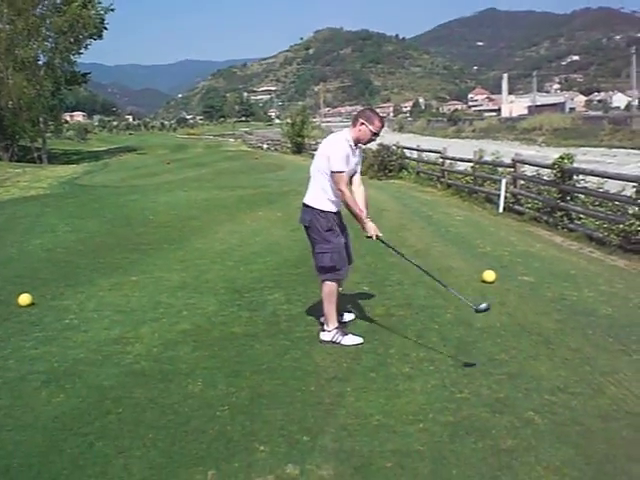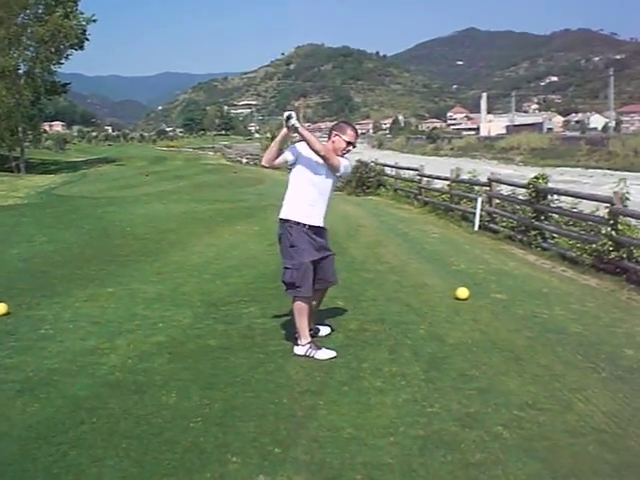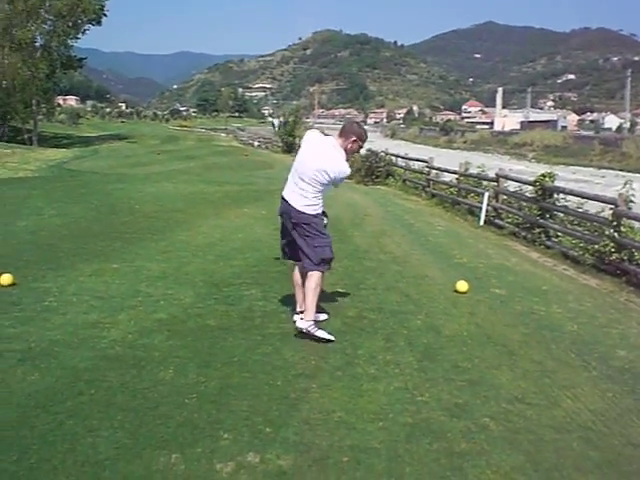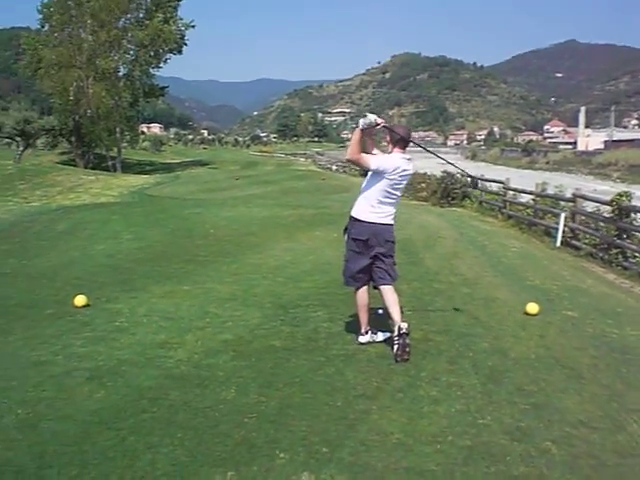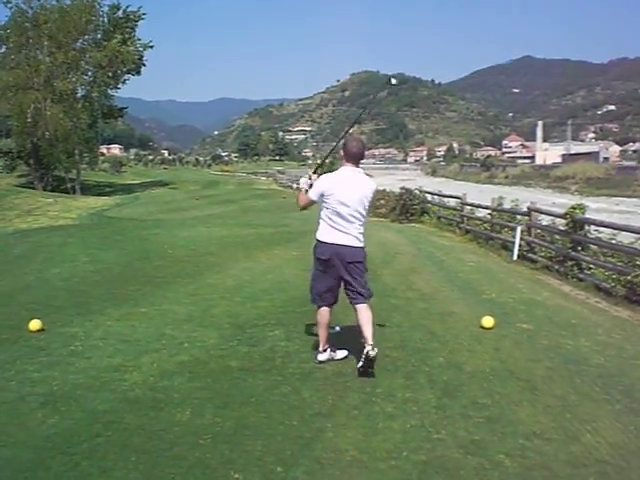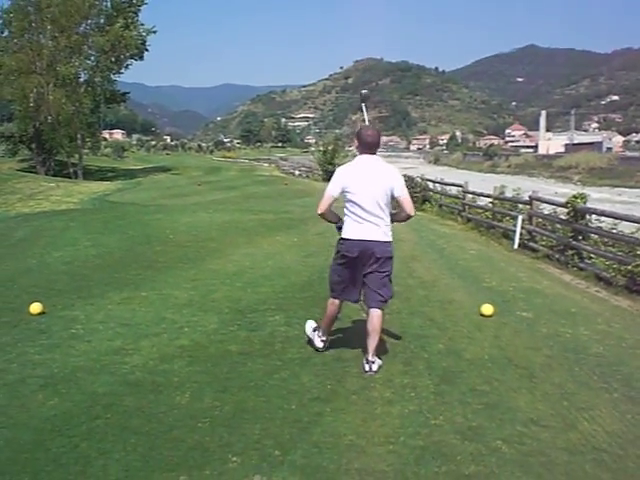
dt=0.5s
person 1, frame 1
left shoulder: (354, 148)
right shoulder: (339, 146)
left elbow: (357, 186)
right elbow: (342, 190)
left wrist: (364, 217)
right wrist: (364, 222)
left hip: (328, 211)
right hip: (319, 212)
left knee: (339, 265)
right knee: (332, 270)
left ankle: (331, 313)
right ankle: (330, 328)
person 1, frame 2
left shoulder: (343, 165)
right shoulder: (300, 149)
left elbow: (322, 153)
right elbow: (267, 162)
left wrist: (299, 129)
right wrist: (285, 132)
left hip: (317, 230)
right hip: (294, 227)
left knee: (323, 280)
right knee: (301, 286)
left ankle: (308, 326)
right ankle: (303, 343)
person 1, frame 3
left shoulder: (313, 136)
right shoulder: (342, 168)
left hip: (288, 204)
right hip: (307, 214)
left knee: (302, 260)
right knee: (317, 264)
left ankle: (301, 310)
right ankle: (308, 320)
person 1, frame 4
left shoulder: (389, 163)
right shoulder: (406, 164)
left elbow: (352, 156)
right elbow: (371, 151)
left wrist: (364, 127)
right wrist: (367, 129)
left hip: (362, 226)
right hip: (384, 229)
left knee: (360, 282)
right knee: (385, 282)
left ankle: (365, 331)
right ankle: (399, 326)
person 1, frame 5
left shoulder: (328, 182)
right shoulder: (369, 184)
left elbow: (302, 204)
left wrist: (304, 187)
left hip: (326, 247)
right hip: (354, 249)
left knee: (324, 301)
right knee: (361, 299)
left ankle: (324, 349)
right ankle: (369, 345)
person 1, frame 6
left shoulder: (345, 171)
right shoulder: (391, 172)
left elbow: (322, 209)
right elbow: (409, 211)
left wrist: (337, 221)
left hip: (351, 242)
right hip: (381, 244)
left knee: (337, 294)
right knee: (376, 303)
left ankle: (321, 336)
right ankle: (370, 358)
